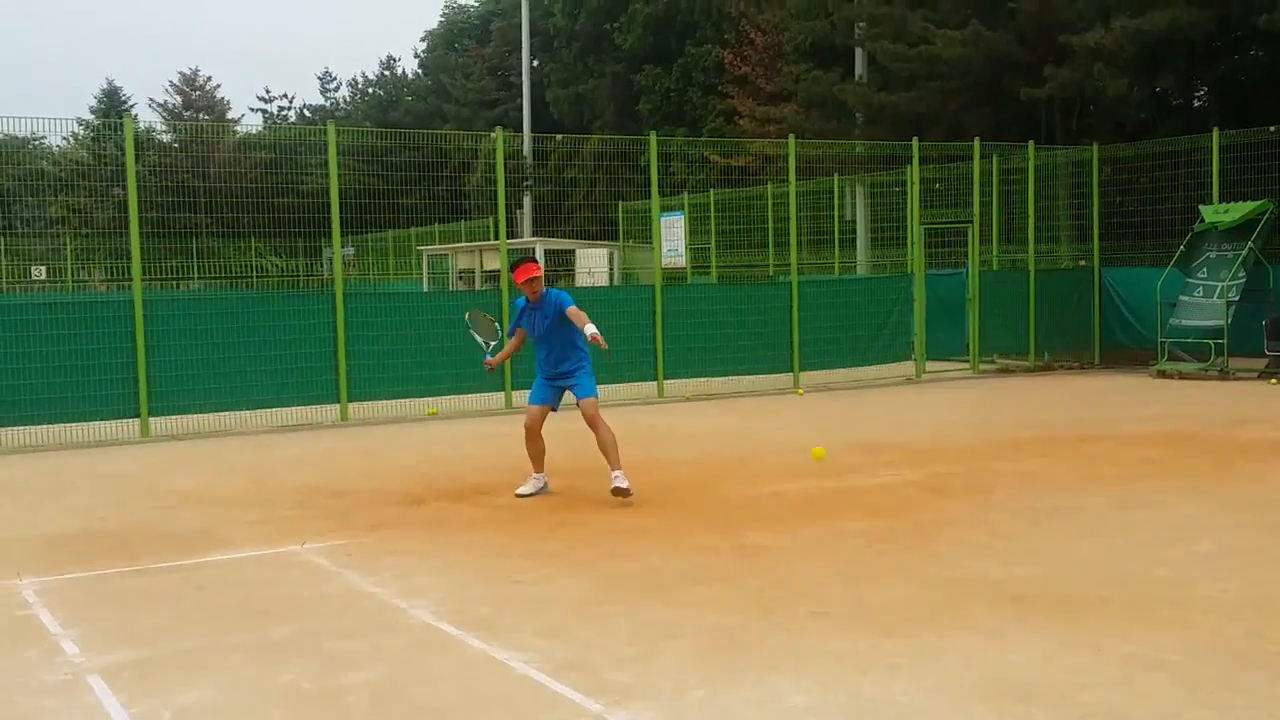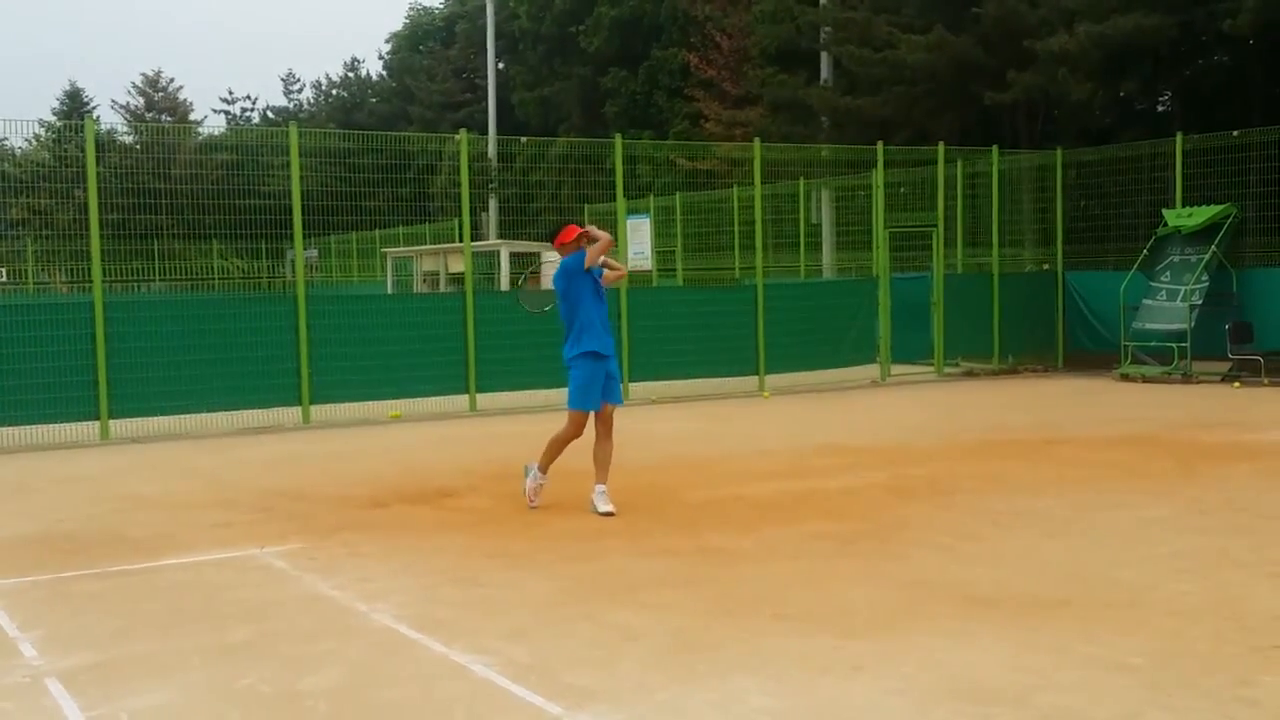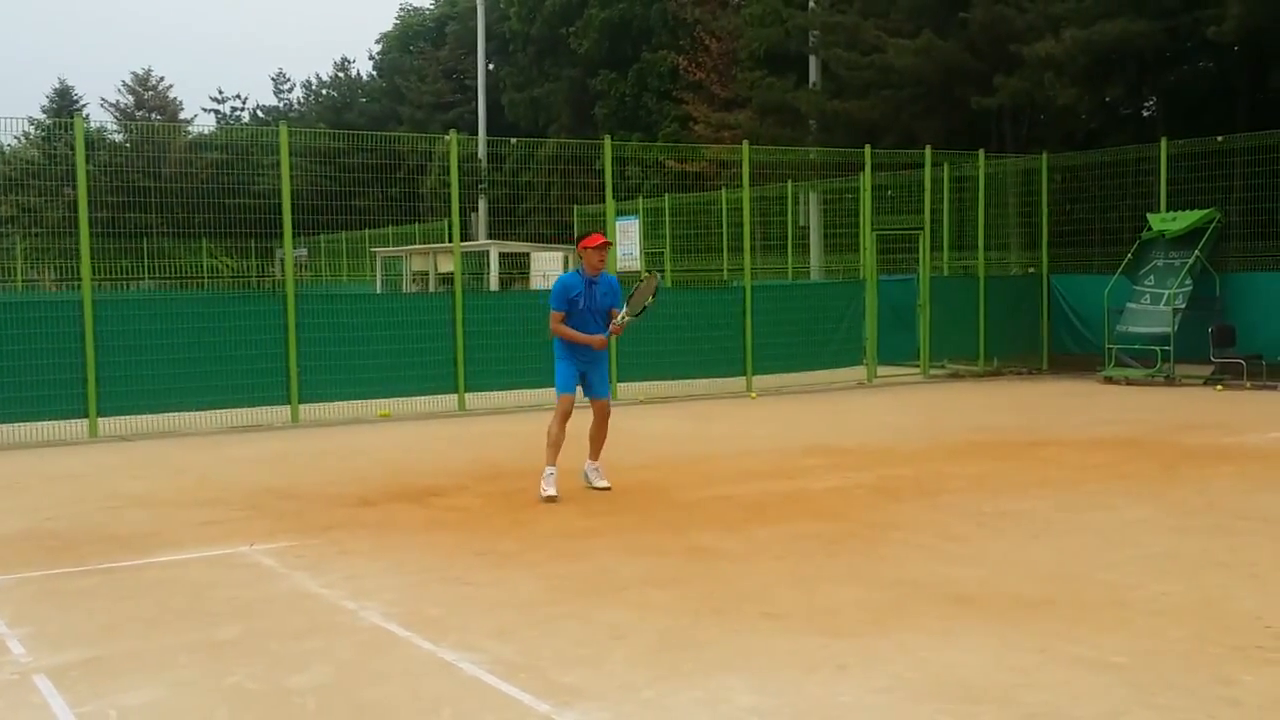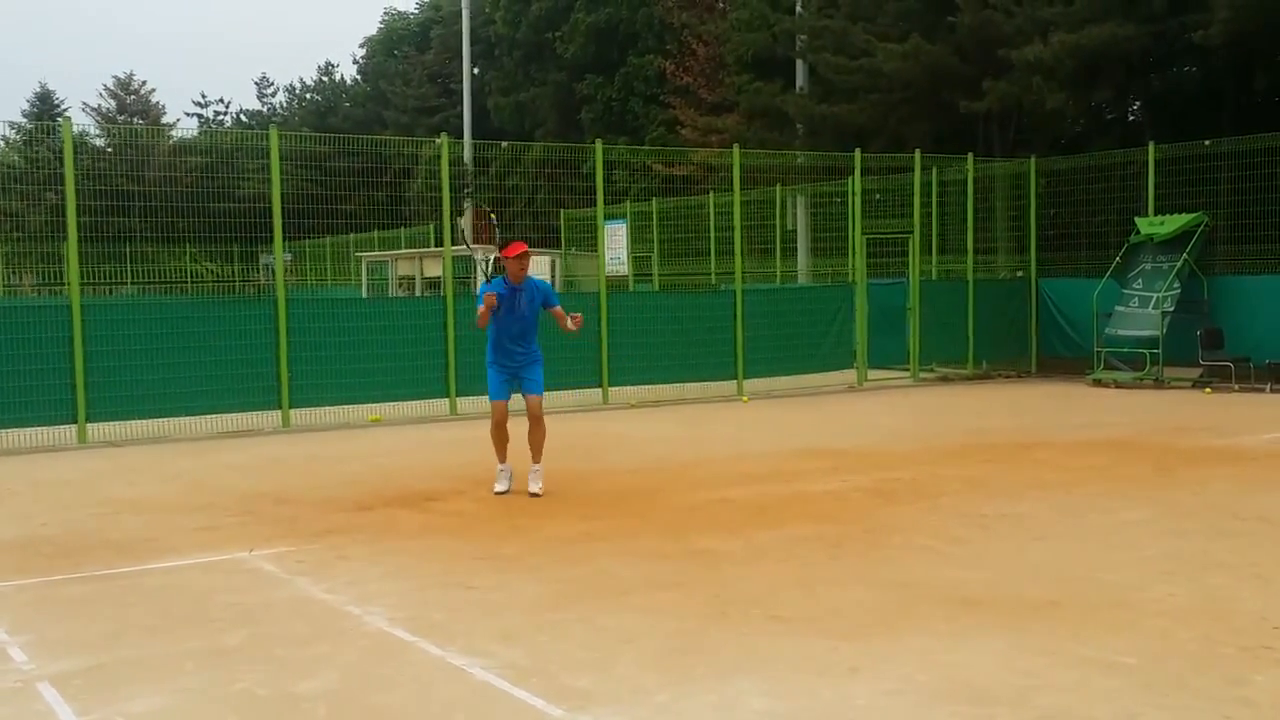
dt=1s
person 1, frame 1
left shoulder: (559, 298)
right shoulder: (520, 306)
left elbow: (576, 314)
right elbow: (518, 337)
left wrist: (590, 329)
right wrist: (496, 361)
left hip: (577, 369)
right hip: (547, 374)
left knee: (592, 416)
right knee: (530, 424)
left ankle: (618, 476)
right ankle: (538, 478)
person 1, frame 2
left shoulder: (589, 272)
right shoulder: (568, 267)
left elbow: (621, 272)
right elbow: (607, 240)
left wrist: (597, 258)
right wrist: (595, 232)
left hip: (606, 355)
right hip: (585, 357)
left knee: (605, 425)
right knee: (575, 428)
left ankle: (600, 492)
right ankle: (538, 472)
person 1, frame 3
left shoulder: (612, 283)
right shoulder: (565, 283)
left elbow: (615, 319)
right elbow: (555, 326)
left wrist: (616, 328)
right wrist: (589, 339)
left hip: (597, 358)
right hip: (568, 355)
left knee: (603, 412)
right knee: (563, 409)
left ankle: (592, 467)
right ankle: (549, 474)
person 1, frame 4
left shoulder: (541, 287)
right shoulder: (491, 288)
left elbow: (562, 321)
right elbow: (481, 322)
left wrist: (572, 322)
right wrist: (487, 308)
left hip: (530, 360)
right hip: (499, 362)
left knee: (535, 413)
right knee: (499, 418)
left ankle: (535, 471)
right ankle: (504, 469)
